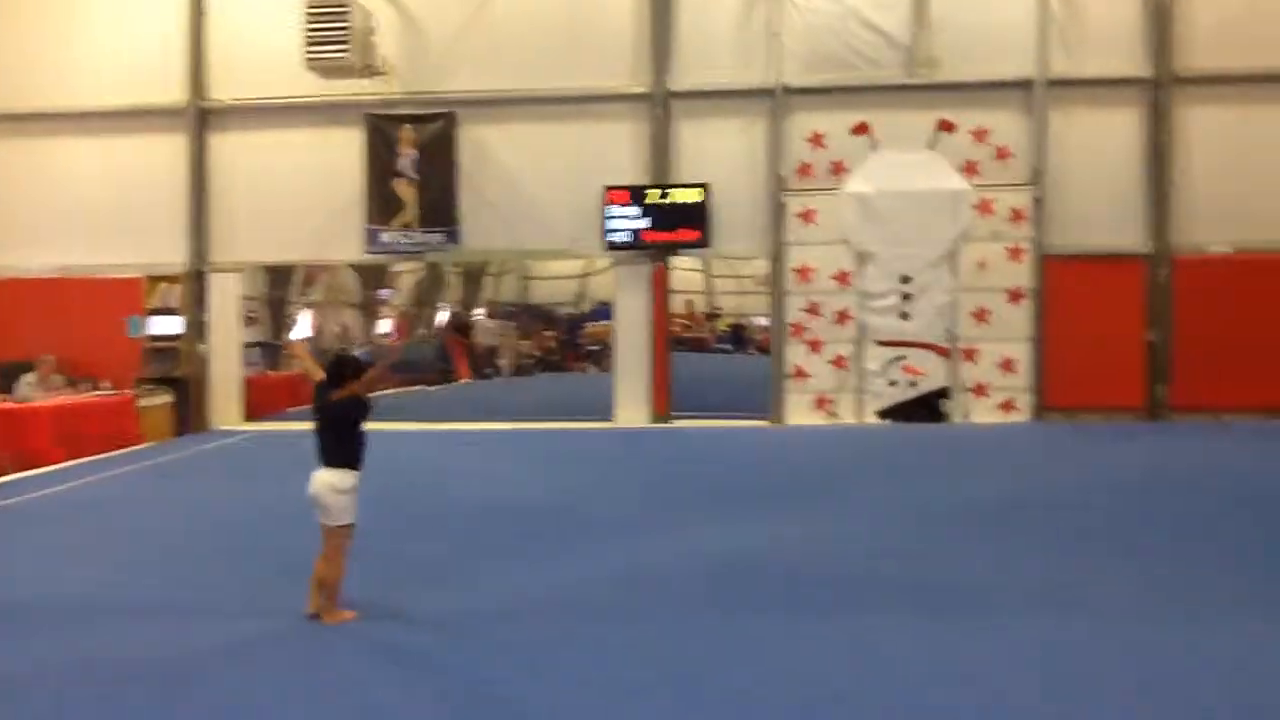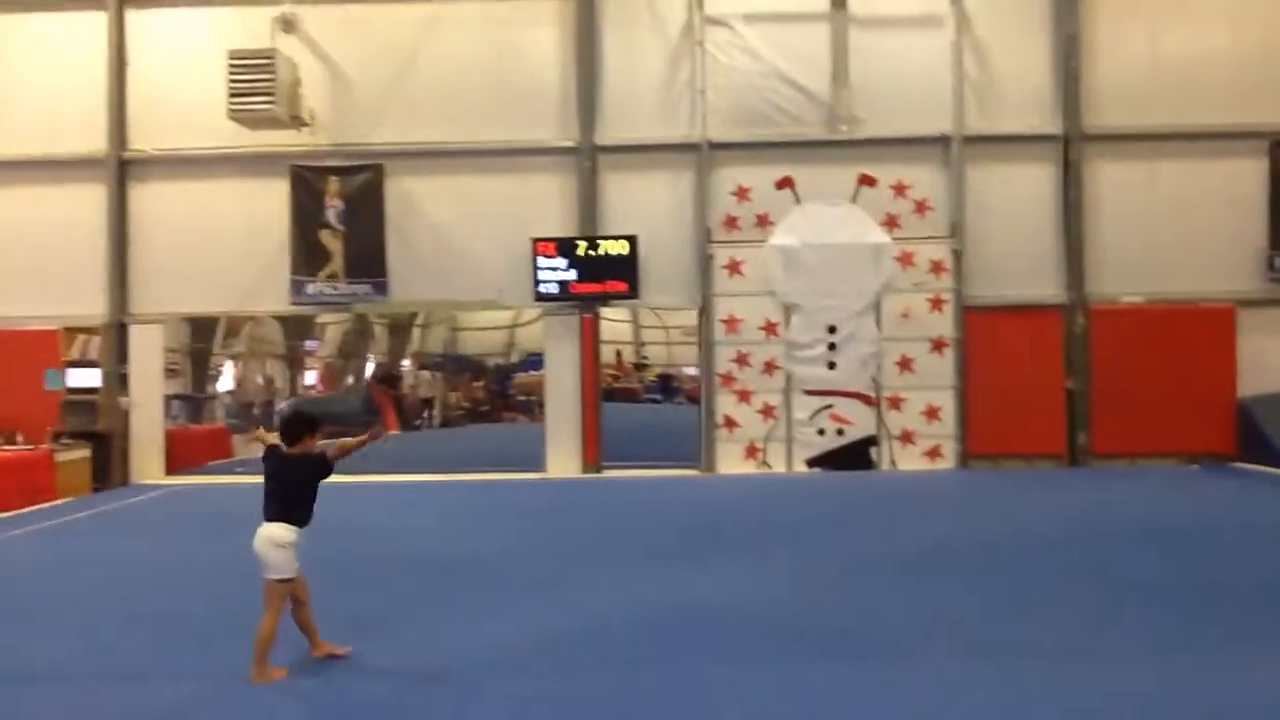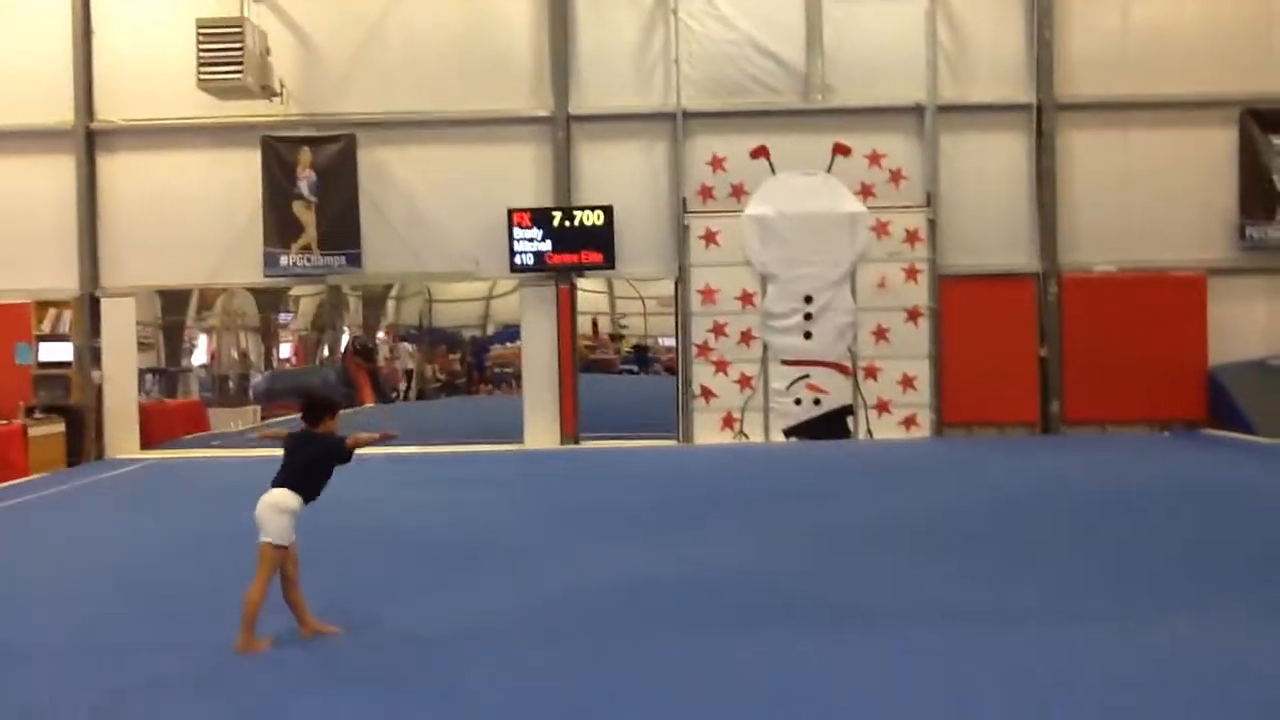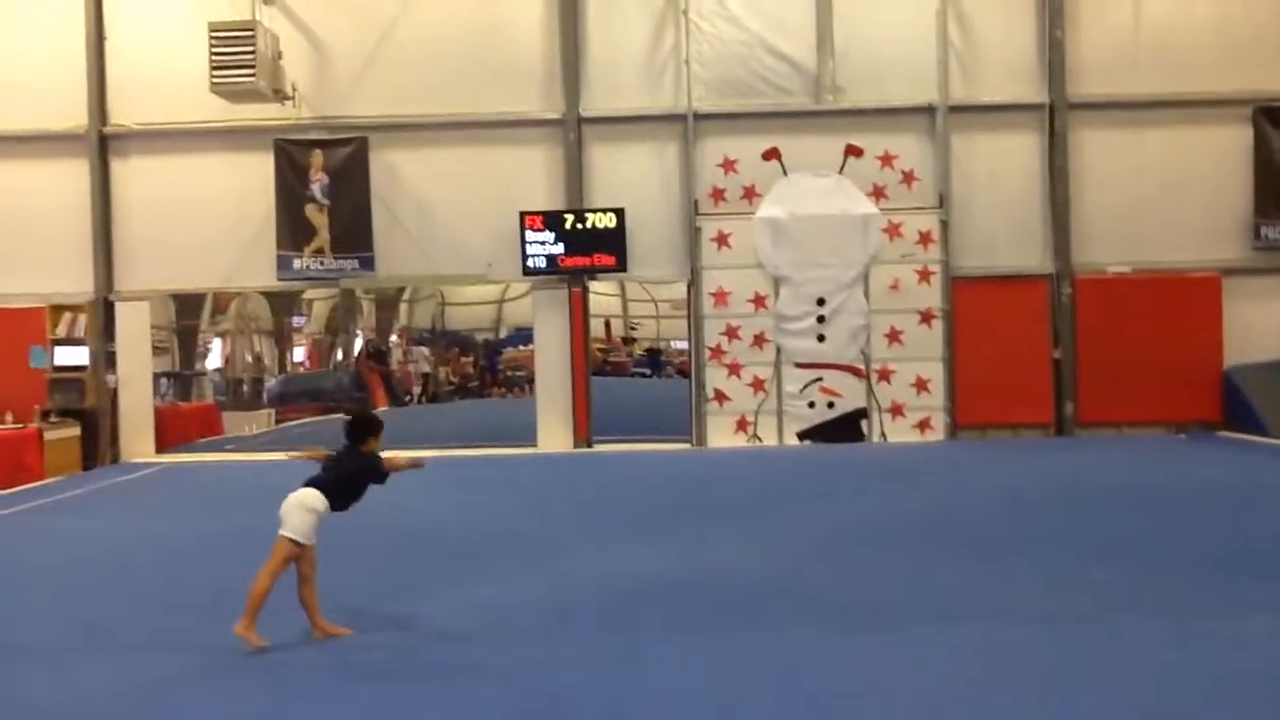
dt=0.3s
person 1, frame 1
left shoulder: (322, 400)
right shoulder: (349, 408)
left elbow: (315, 372)
right elbow: (367, 383)
left wrist: (300, 352)
right wrist: (386, 361)
left hip: (321, 479)
right hip: (339, 483)
left knee: (329, 549)
right knee: (336, 551)
left ankle: (315, 602)
right ankle: (332, 611)
person 1, frame 2
left shoulder: (275, 456)
right shoulder: (307, 464)
left elbow: (269, 439)
right elbow: (337, 449)
left wrist: (261, 435)
right wrist: (366, 439)
left hip: (271, 535)
right hip: (279, 538)
left knee: (301, 597)
right knee: (274, 609)
left ankle: (318, 646)
right ankle: (260, 670)
person 1, frame 3
left shoulder: (299, 438)
right shoulder: (328, 445)
left elbow: (281, 435)
right elbow: (355, 441)
left wrist: (266, 433)
right wrist: (378, 437)
left hip: (275, 503)
right hip: (281, 506)
left knee: (290, 572)
right knee: (263, 578)
left ankle: (307, 623)
right ankle: (246, 638)
person 1, frame 4
left shoulder: (344, 456)
right shoulder: (366, 462)
left elbow: (321, 455)
right elbow: (389, 464)
left wrist: (305, 455)
right wrist: (409, 463)
left hip: (300, 502)
right hip: (307, 505)
left knee: (307, 573)
right knee: (273, 568)
left ankle: (319, 625)
right ankle: (246, 624)
